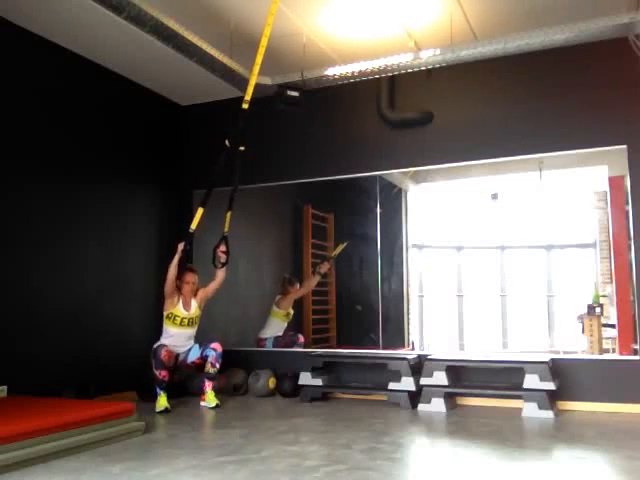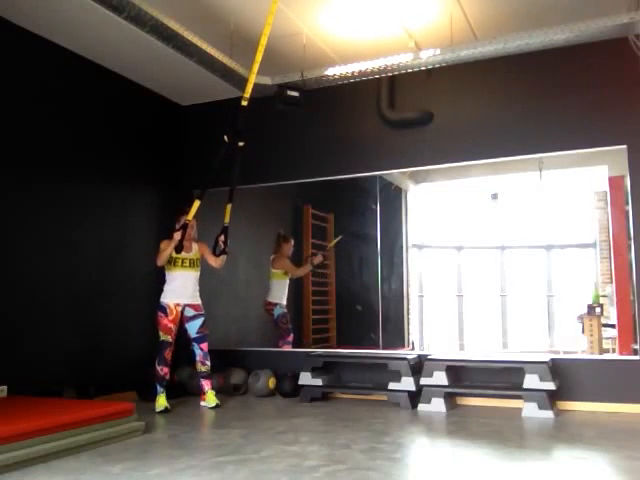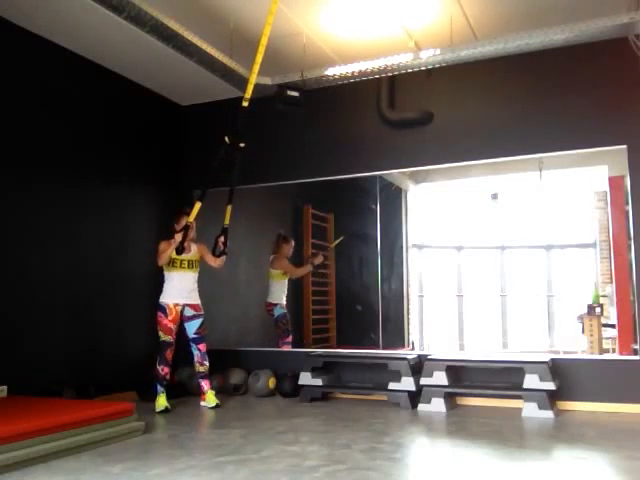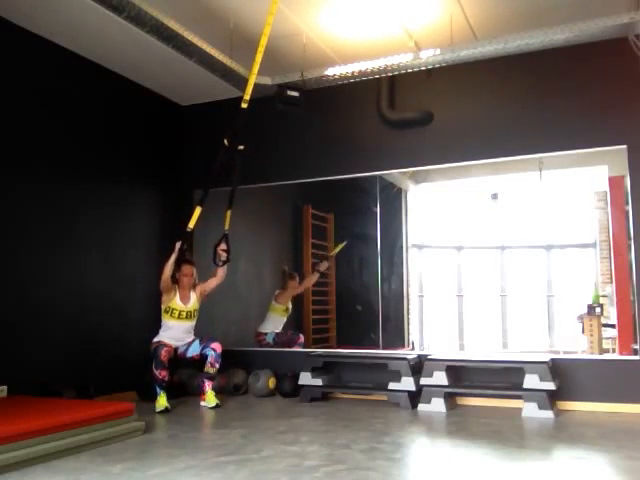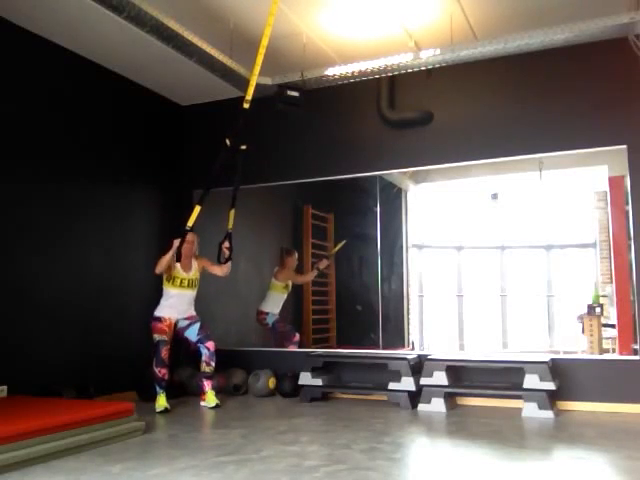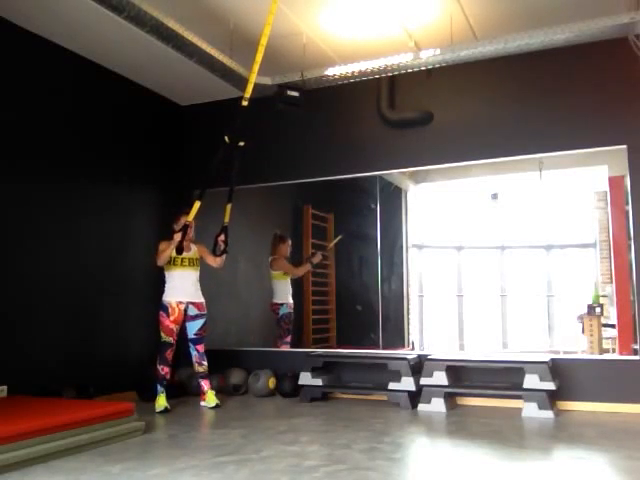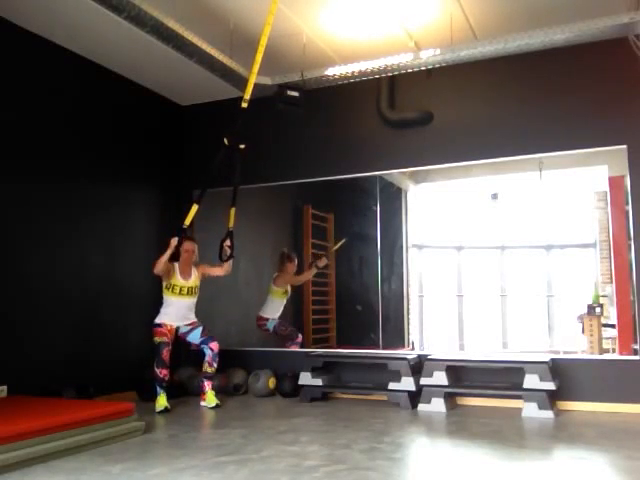
dt=0.7s
person 1, frame 1
left shoulder: (199, 298)
right shoulder: (171, 298)
left elbow: (217, 281)
right elbow: (169, 281)
left wrist: (222, 259)
right wrist: (178, 255)
left hip: (187, 351)
right hip: (167, 349)
left knee: (215, 348)
right knee: (162, 353)
left ankle: (207, 394)
right ankle: (161, 396)
person 1, frame 2
left shoulder: (200, 247)
right shoulder: (167, 244)
left elbow: (218, 264)
right elbow: (159, 261)
right wrist: (174, 242)
left hip: (193, 304)
right hip: (169, 304)
left knee: (202, 345)
right knee: (166, 347)
left ankle: (207, 393)
right ankle: (161, 395)
person 1, frame 3
left shoulder: (199, 248)
right shoulder: (166, 244)
left elbow: (217, 263)
right elbow: (160, 261)
right wrist: (175, 243)
left hip: (192, 304)
right hip: (169, 304)
left knee: (199, 345)
right knee: (166, 347)
left ankle: (206, 393)
right ankle: (161, 395)
person 1, frame 4
left shoulder: (198, 292)
right shoulder: (169, 293)
left elbow: (219, 278)
right elbow: (164, 278)
left wrist: (223, 257)
right wrist: (175, 254)
left hip: (187, 343)
right hip: (165, 341)
left knee: (215, 347)
right knee: (161, 352)
left ankle: (207, 393)
right ankle: (161, 396)
person 1, frame 5
left shoulder: (200, 263)
right shoulder: (170, 260)
left elbow: (224, 272)
right elbow: (158, 270)
left wrist: (227, 254)
right wrist: (173, 251)
left hip: (187, 316)
right hip: (164, 317)
left knee: (208, 345)
right knee: (162, 349)
left ankle: (207, 393)
right ankle: (160, 396)
person 1, frame 6
left shoulder: (198, 248)
right shoulder: (166, 245)
left elbow: (217, 264)
right elbow: (159, 262)
left wrist: (223, 247)
right wrist: (174, 244)
left hip: (196, 302)
right hip: (172, 302)
left knee: (198, 346)
right knee: (167, 346)
left ankle: (206, 393)
right ankle: (161, 396)
person 1, frame 7
left shoulder: (199, 270)
right shoulder: (169, 270)
left elbow: (224, 271)
right elbow: (156, 270)
left wrist: (229, 253)
right wrist: (170, 249)
left hip: (189, 323)
right hip: (165, 323)
left knee: (212, 346)
right knee: (163, 351)
left ankle: (207, 394)
right ankle: (161, 396)
